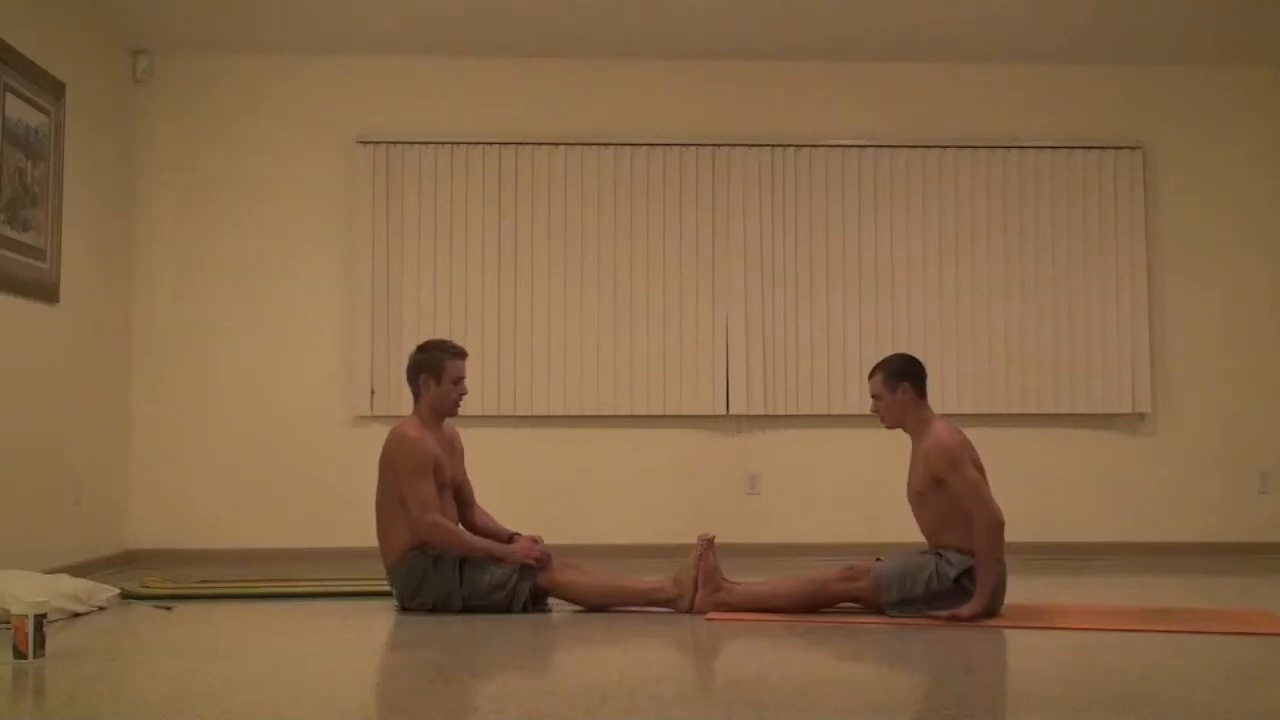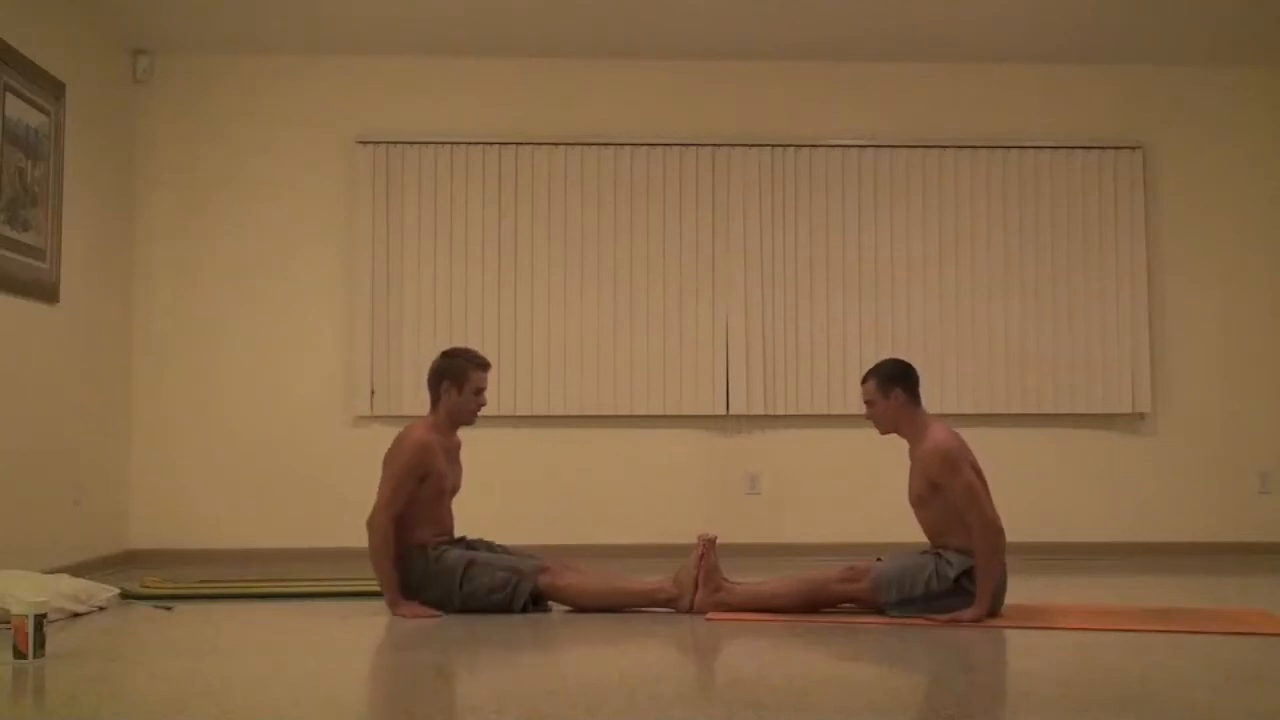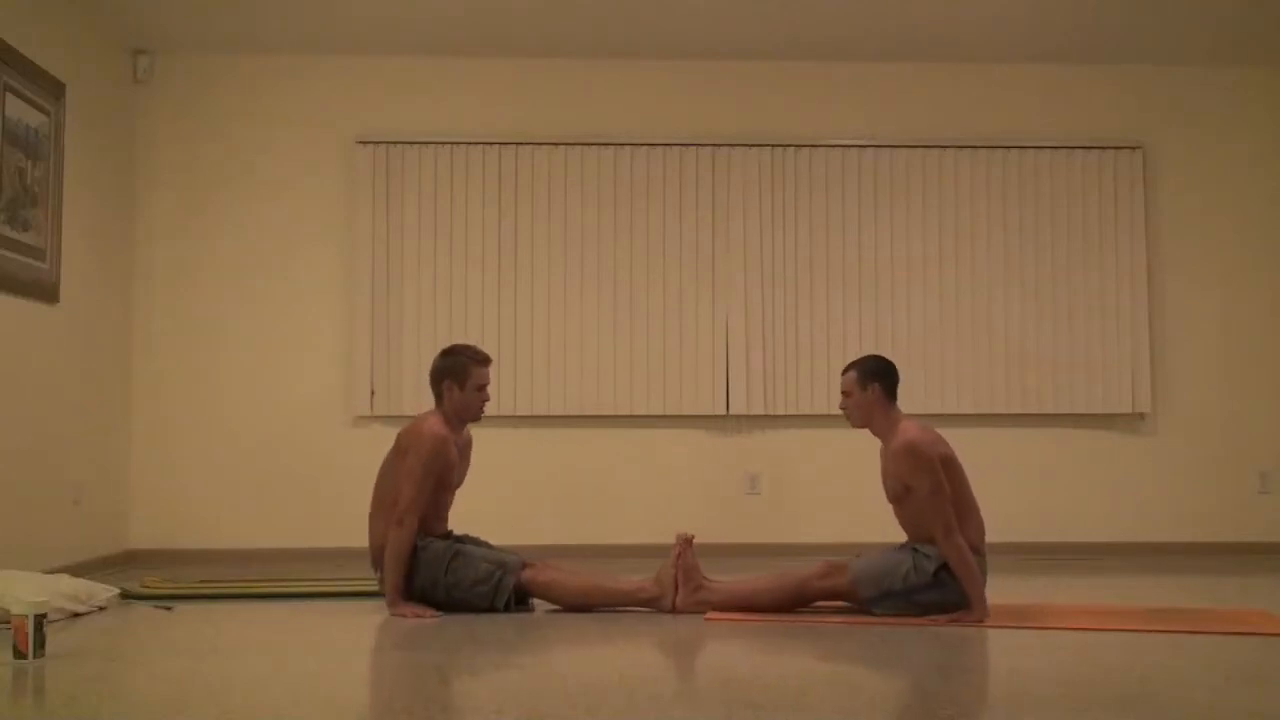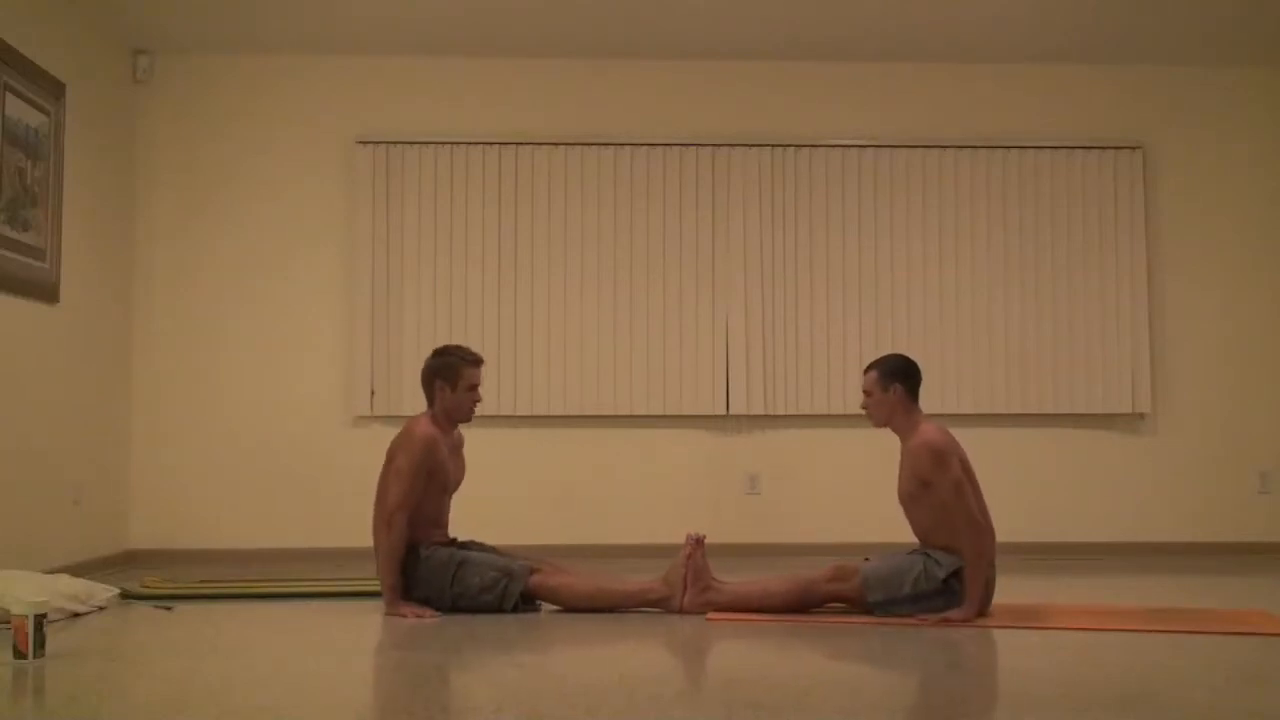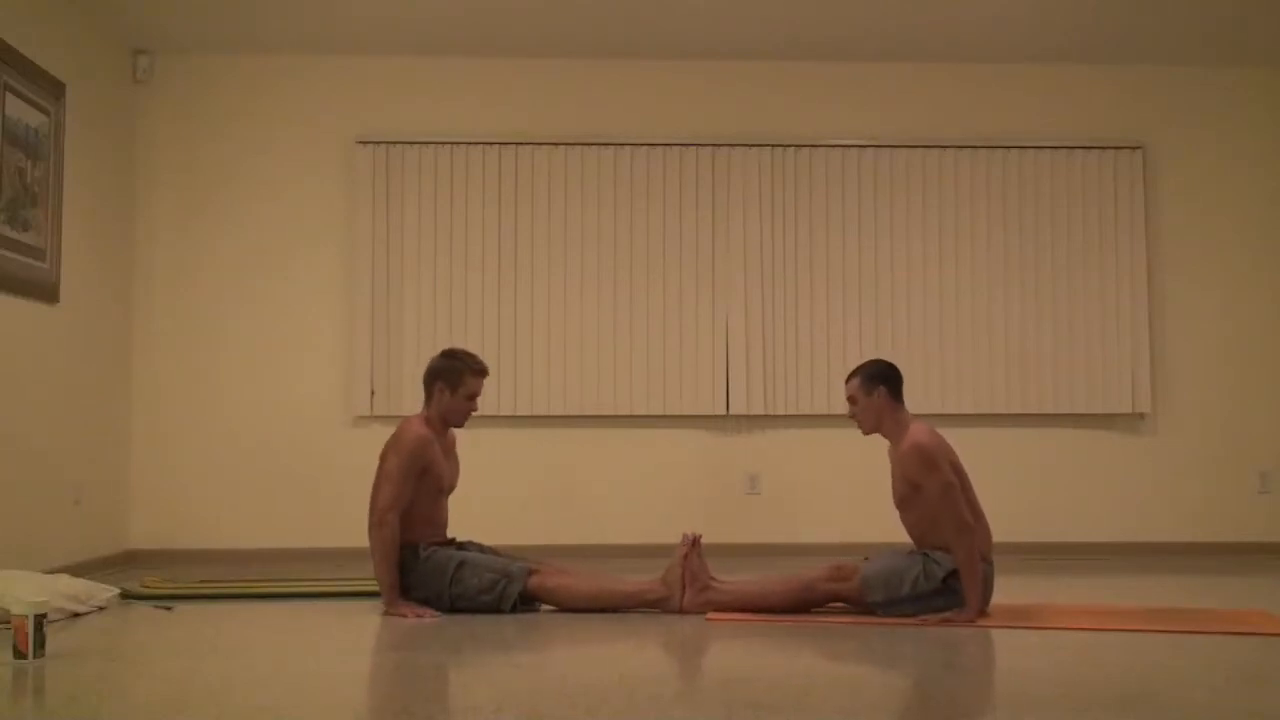
dt=1s
person 1, frame 1
left shoulder: (449, 437)
right shoulder: (411, 441)
left elbow: (469, 511)
right elbow: (429, 524)
left wrist: (513, 539)
right wrist: (504, 551)
left hip: (442, 559)
right hip: (421, 571)
left knee: (550, 565)
right knee: (544, 572)
left ankle: (668, 590)
right ankle: (672, 593)
person 1, frame 2
left shoulder: (450, 442)
right shoulder: (418, 444)
right elbow: (379, 521)
right wrist: (396, 600)
left hip: (446, 551)
right hip: (421, 567)
left knee: (553, 568)
right knee: (545, 578)
left ankle: (668, 590)
right ankle: (670, 593)
person 1, frame 3
left shoulder: (462, 438)
right shoulder: (433, 436)
right elbow: (405, 519)
right wrist: (395, 598)
left hip: (434, 548)
right hip: (413, 560)
left knee: (536, 567)
right knee: (527, 574)
left ankle: (651, 590)
right ankle: (653, 592)
person 1, frame 4
left shoulder: (453, 438)
right shoulder: (422, 437)
right elbow: (392, 518)
right wrist: (393, 599)
left hip: (437, 553)
right hip: (416, 565)
left knee: (543, 568)
right knee: (534, 578)
left ankle: (659, 591)
right ankle: (661, 593)
person 1, frame 5
left shoulder: (445, 439)
right shoulder: (415, 438)
right elbow: (382, 518)
right wrist: (392, 598)
left hip: (439, 554)
right hip: (416, 564)
left knee: (541, 570)
right knee: (532, 579)
left ankle: (657, 590)
right ankle: (659, 593)
person 2, frame 1
left shoulder: (940, 444)
right shoulder: (925, 441)
left elbow: (991, 518)
left wrist: (980, 600)
left hip: (966, 576)
right hip: (951, 567)
left knee: (848, 580)
right knee: (853, 575)
left ankle: (724, 596)
right ankle: (729, 592)
person 2, frame 2
left shoulder: (937, 448)
right shoulder: (922, 446)
left elbow: (988, 527)
left wrist: (981, 605)
left hip: (966, 575)
right hip: (951, 566)
left knee: (847, 582)
right knee: (850, 576)
left ankle: (724, 596)
right ankle: (728, 592)
person 2, frame 3
left shoulder: (908, 446)
right shoulder: (893, 445)
left elbow: (947, 531)
left wrist: (977, 606)
left hip: (946, 572)
right hip: (933, 562)
left knee: (826, 579)
right knee: (828, 575)
left ankle: (704, 596)
right ankle: (709, 592)
person 2, frame 4
left shoulder: (927, 445)
right shoulder: (915, 442)
left elbow: (974, 524)
left wrist: (970, 605)
left hip: (955, 576)
right hip: (941, 566)
left knee: (835, 581)
right knee: (838, 576)
left ankle: (712, 596)
right ankle: (717, 591)
person 2, frame 5
left shoulder: (917, 447)
right shoulder: (901, 446)
left elbow: (962, 527)
left wrist: (971, 607)
left hip: (952, 576)
right hip: (939, 566)
left knee: (835, 580)
right knee: (836, 576)
left ankle: (711, 596)
right ankle: (717, 591)
